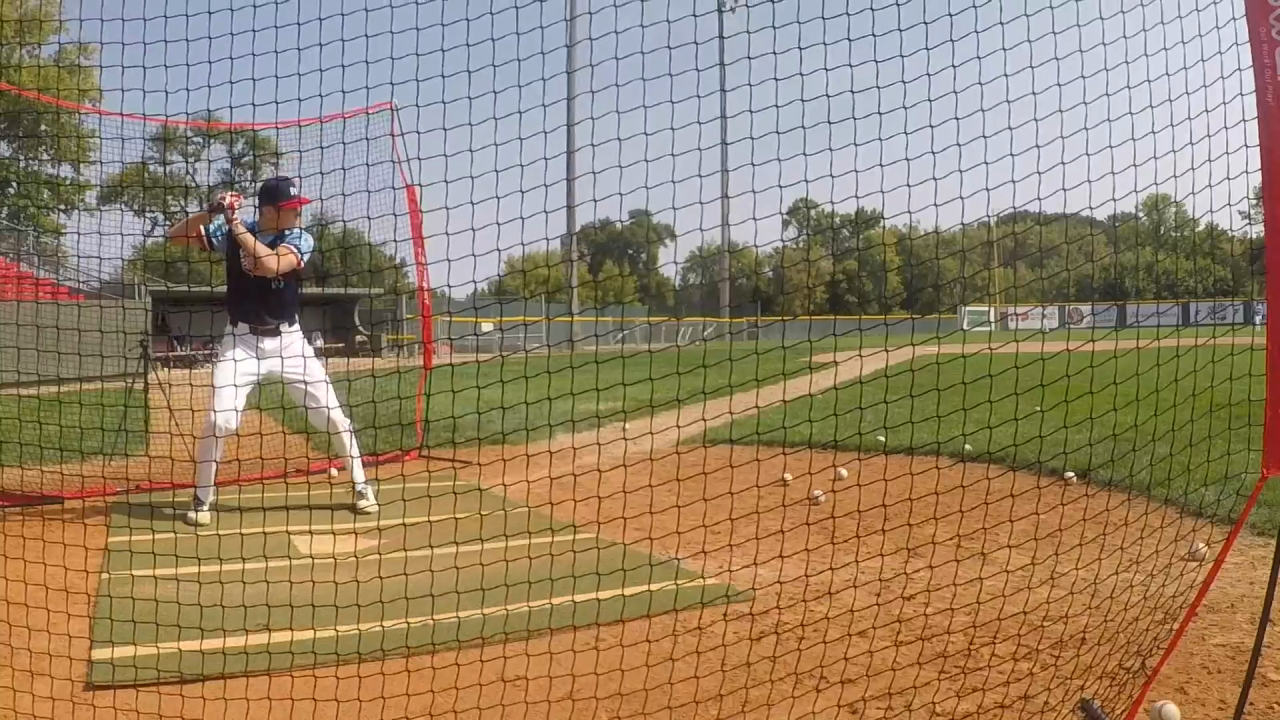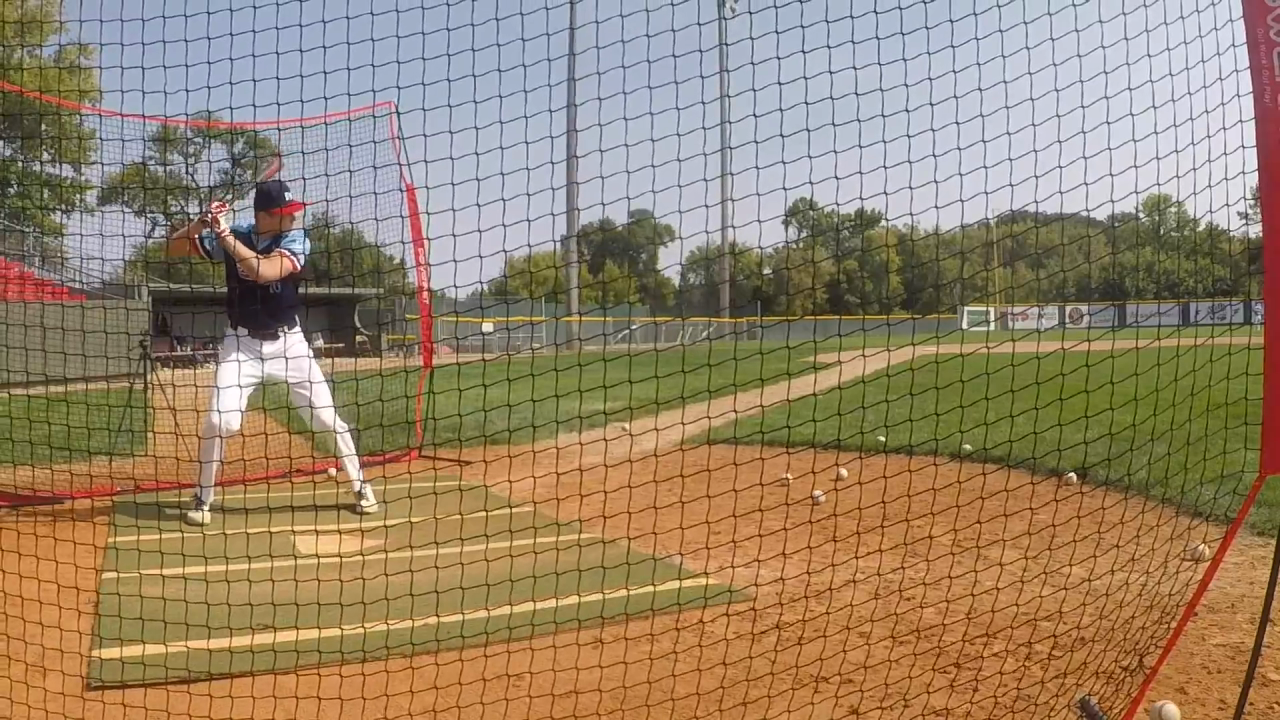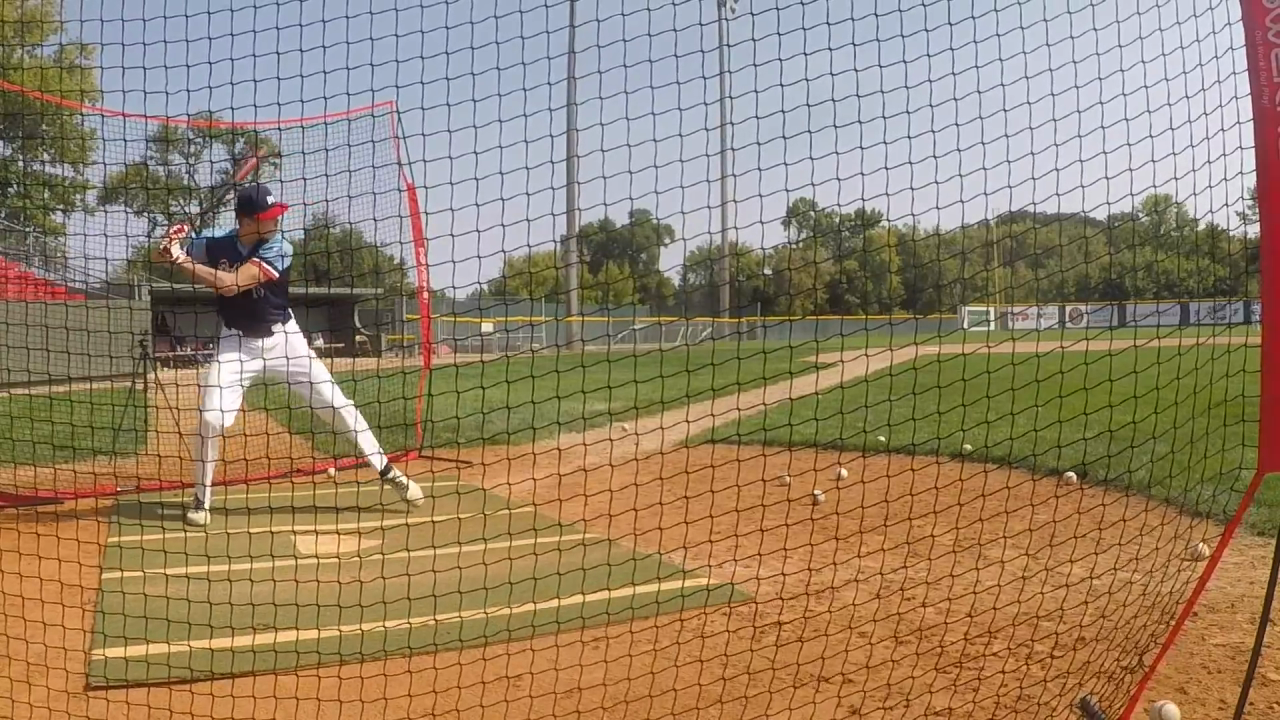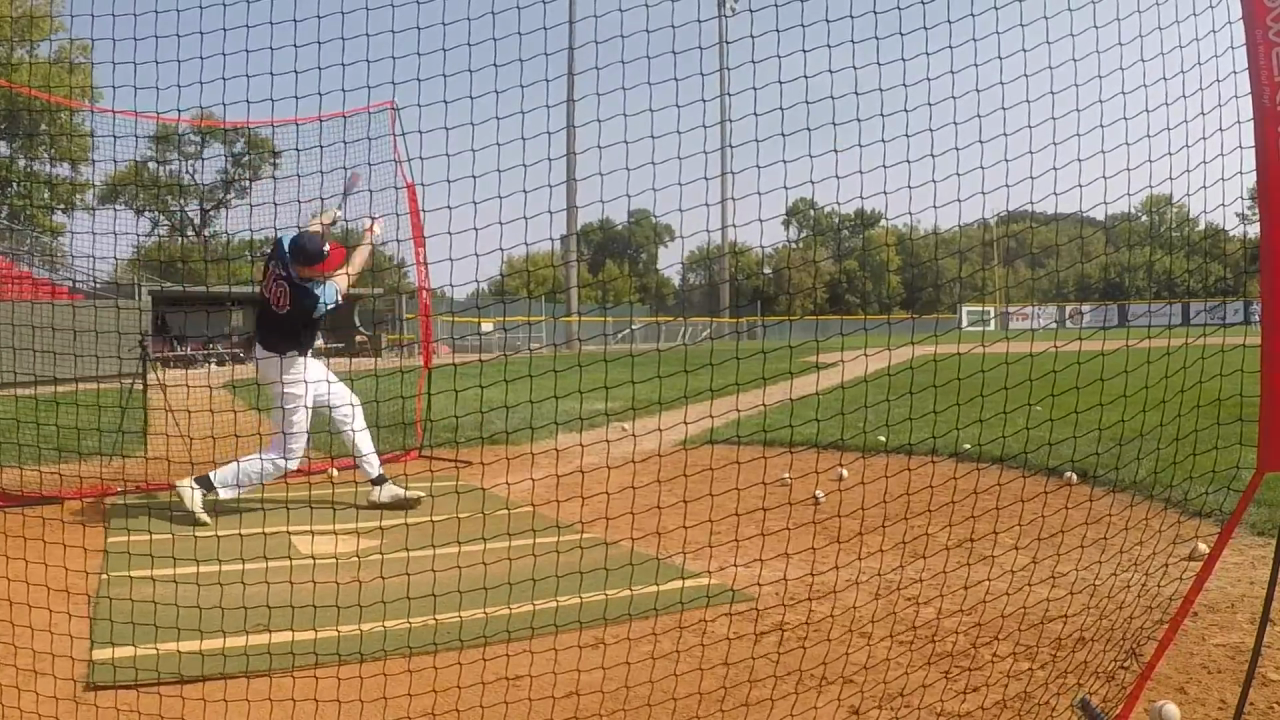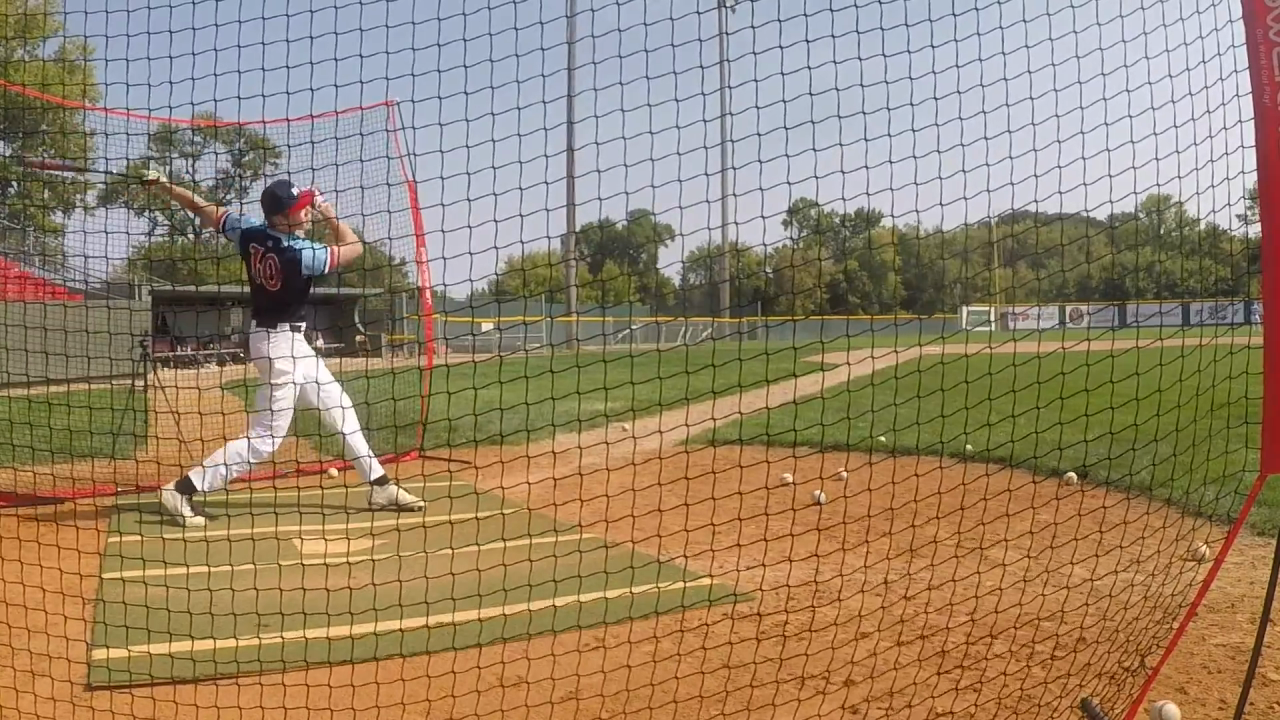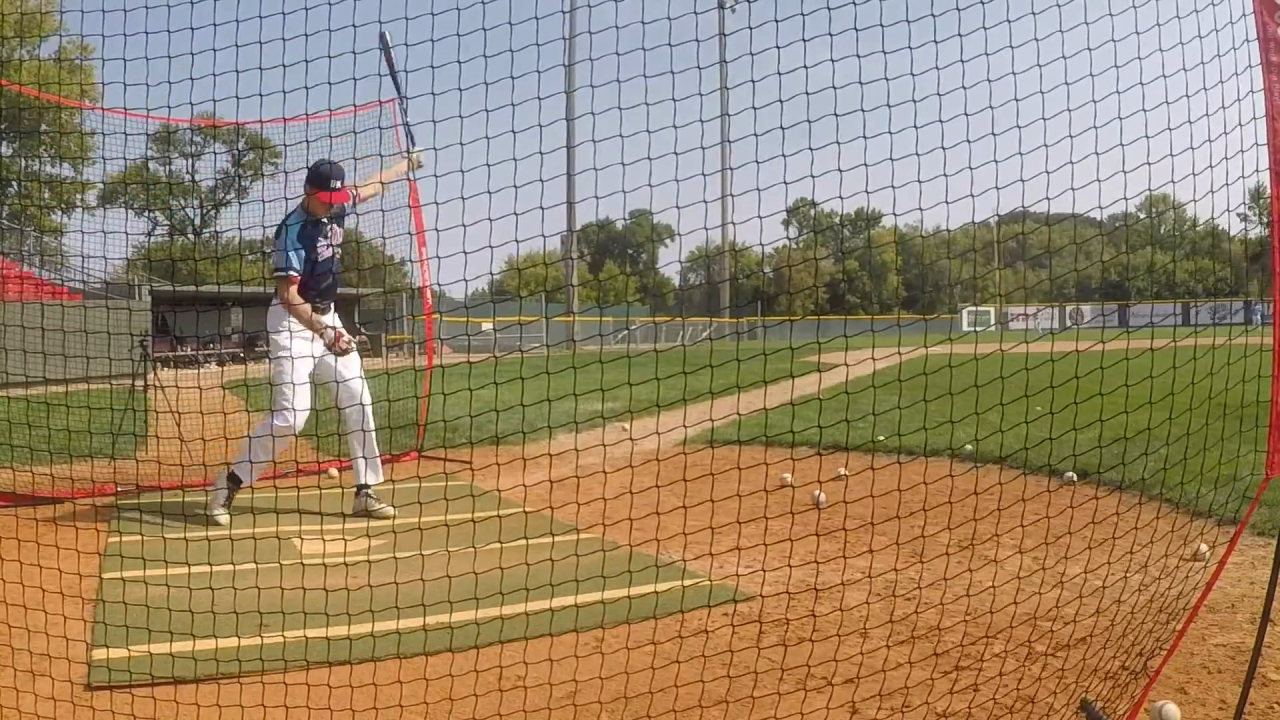
dt=0.5s
person 1, frame 1
left shoulder: (300, 239)
right shoulder: (231, 232)
left elbow: (271, 265)
right elbow: (175, 235)
left wrist: (236, 226)
right wrist: (213, 211)
left hip: (288, 339)
right hip: (242, 341)
left knee: (332, 413)
right knee: (219, 420)
left ankle: (361, 485)
right ankle: (202, 499)
person 1, frame 2
left shoulder: (297, 241)
right shoulder: (235, 235)
left elbow: (264, 272)
right elbow: (173, 248)
left wrist: (223, 235)
right wrist: (202, 224)
left hip: (287, 341)
right hip: (241, 343)
left knee: (326, 418)
right knee: (219, 421)
left ankle: (359, 486)
right ankle: (203, 498)
person 1, frame 3
left shoulder: (279, 247)
right shoulder: (216, 243)
left elbow: (231, 283)
right elbow: (162, 256)
left wrist: (182, 260)
right wrist: (172, 243)
left hip: (283, 337)
right hip: (237, 342)
left knee: (336, 404)
right knee: (212, 420)
left ankle: (386, 470)
right ankle: (201, 499)
person 1, frame 4
left shoulder: (283, 248)
right shoulder: (318, 297)
right elbow: (350, 272)
left wrist: (323, 223)
right wrist: (368, 241)
left hip: (284, 357)
right hip: (288, 366)
left knee: (348, 406)
right knee: (286, 456)
left ankle: (380, 487)
right ankle: (200, 487)
person 1, frame 5
left shoulder: (249, 232)
right shoulder: (301, 255)
left elbow: (201, 207)
right elbow: (355, 247)
left wrist: (163, 185)
right wrist: (327, 214)
left hip: (281, 340)
right hip: (280, 343)
left knee: (340, 408)
right knee: (264, 439)
left ankle: (380, 486)
right ankle: (183, 489)
person 1, frame 6
left shoulder: (334, 207)
right shoulder: (292, 231)
left elbow: (369, 187)
right elbow: (288, 296)
left wrist: (407, 165)
right wrist: (328, 333)
left hip: (326, 316)
right hip: (291, 323)
left knee: (357, 402)
right knee: (291, 416)
left ankle: (364, 491)
right ankle: (229, 482)
